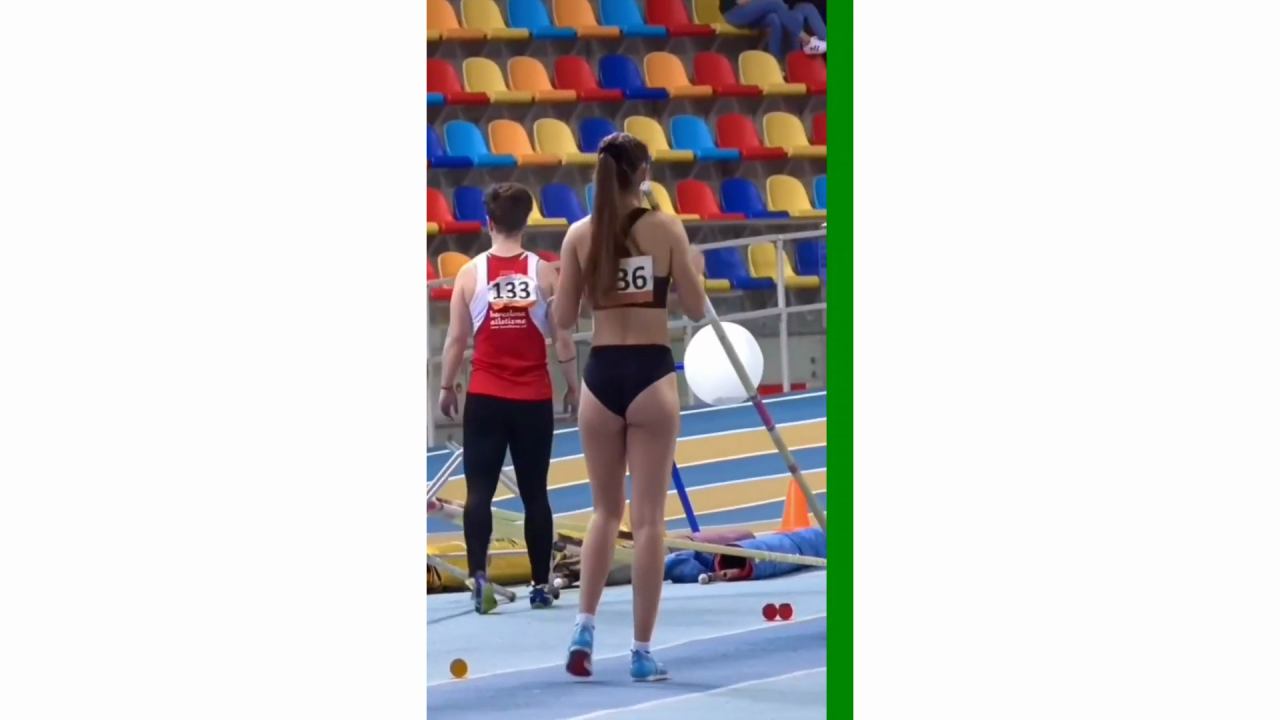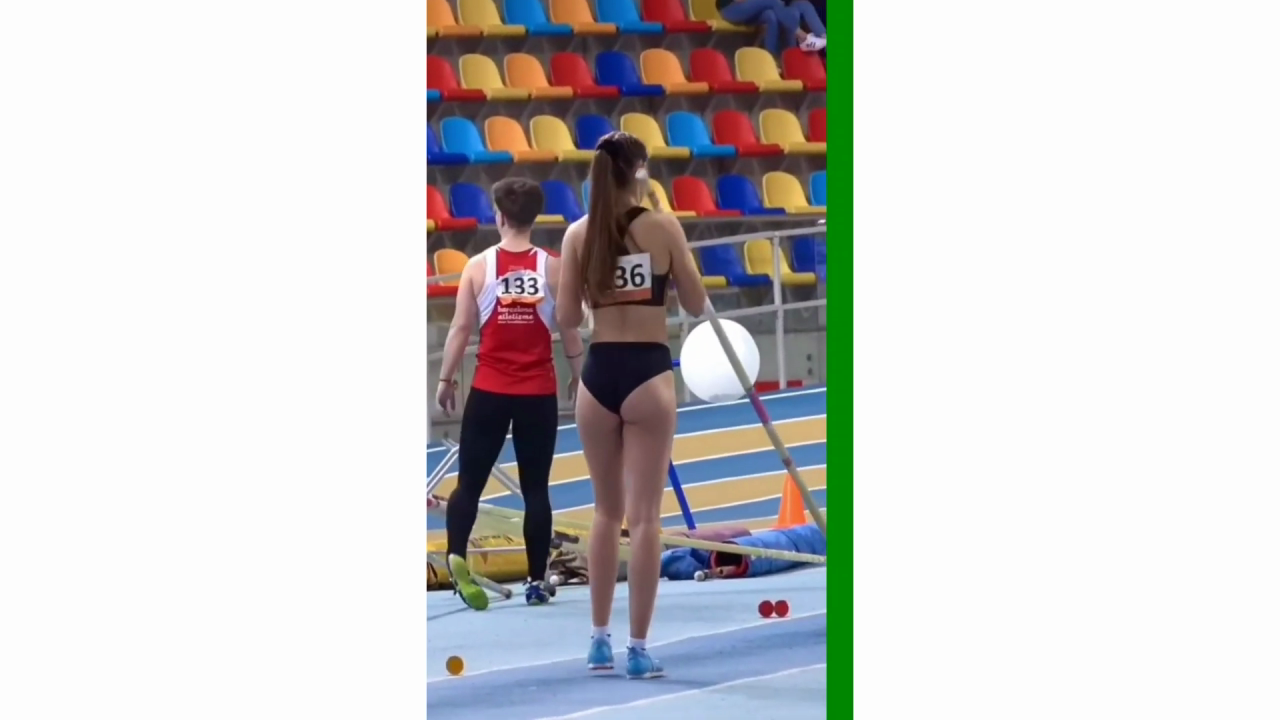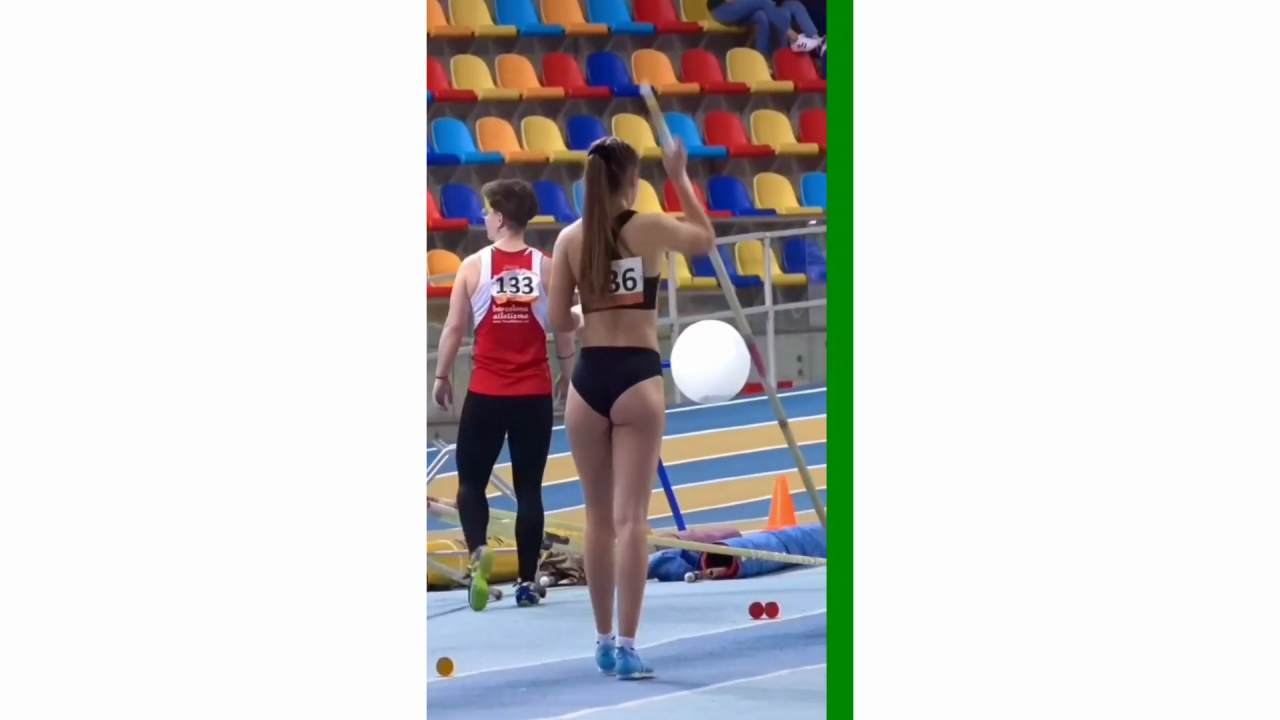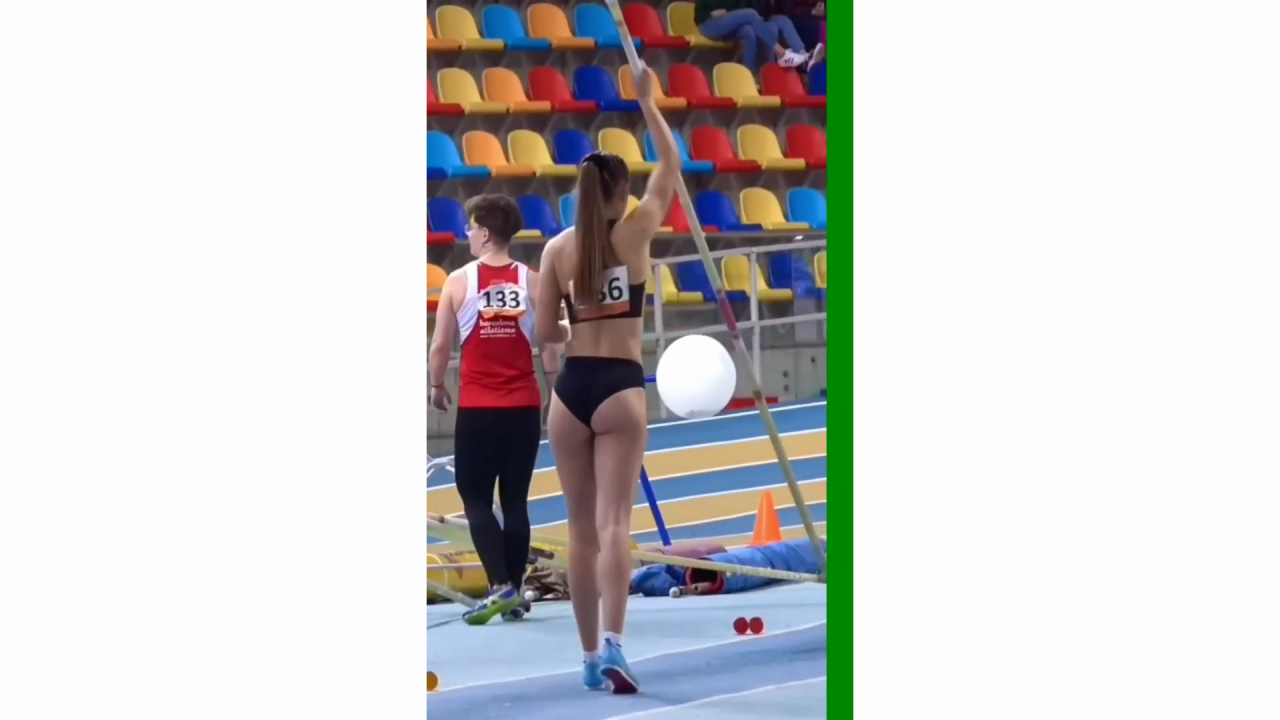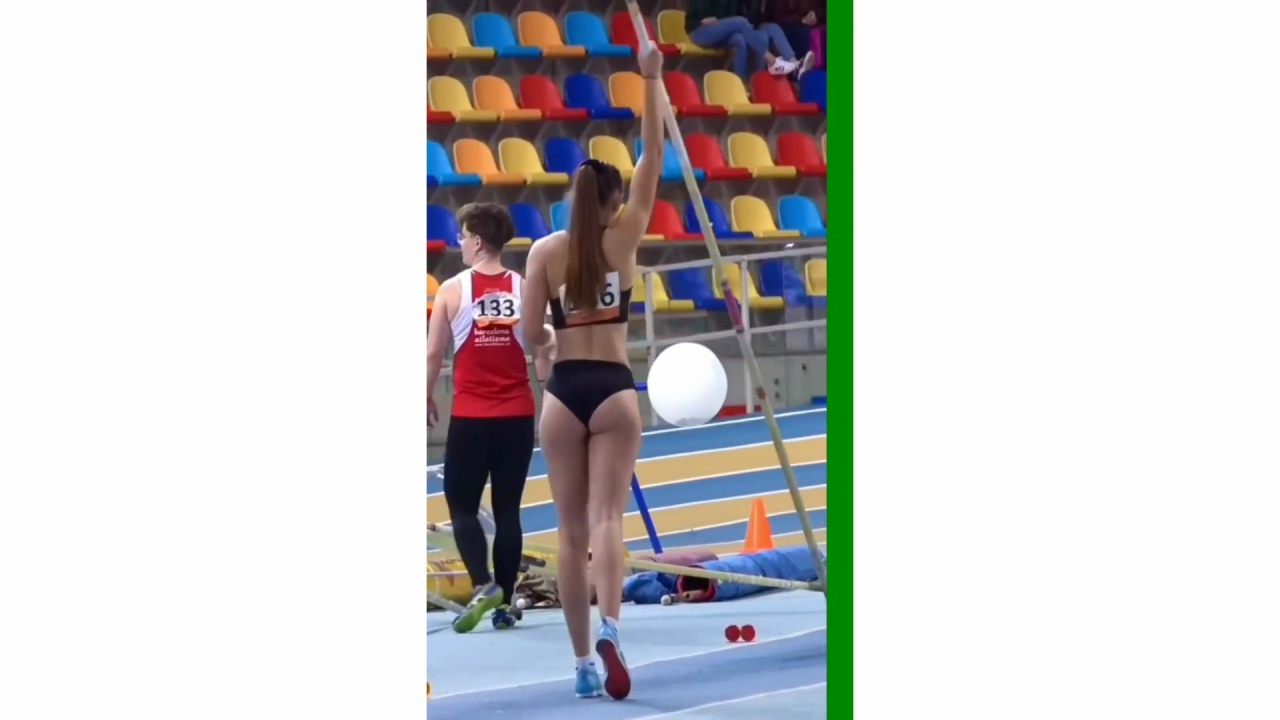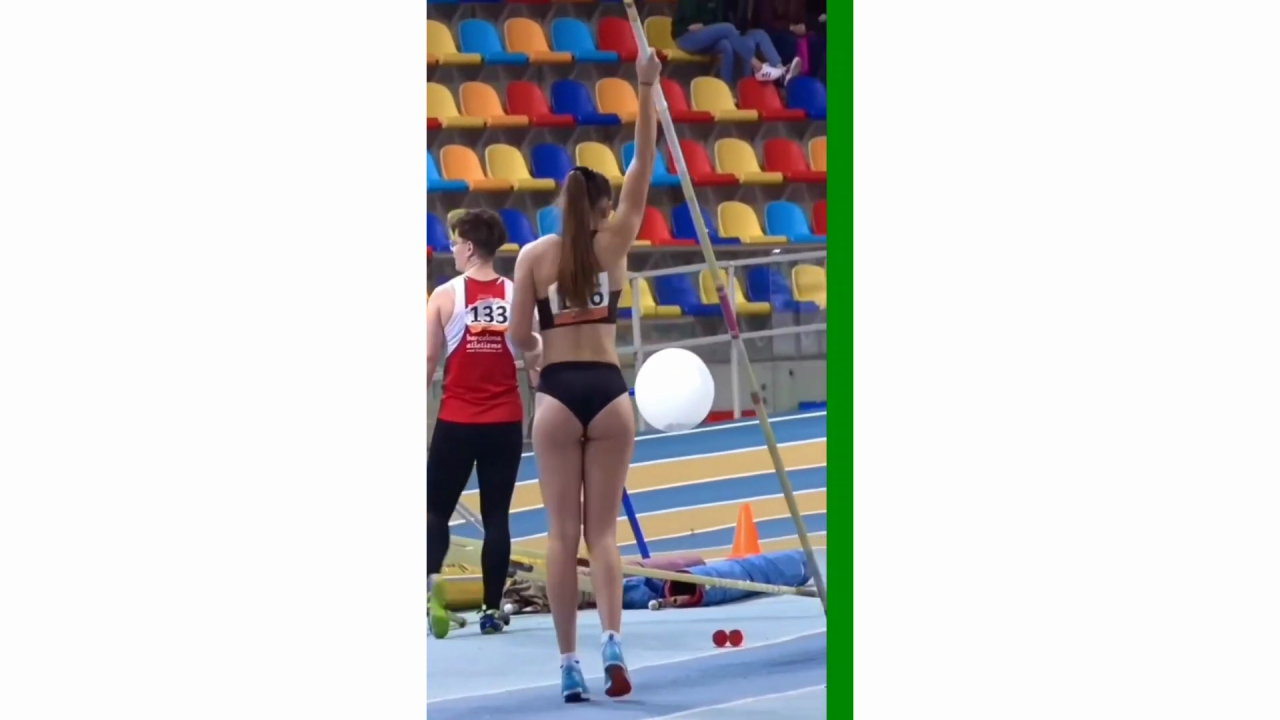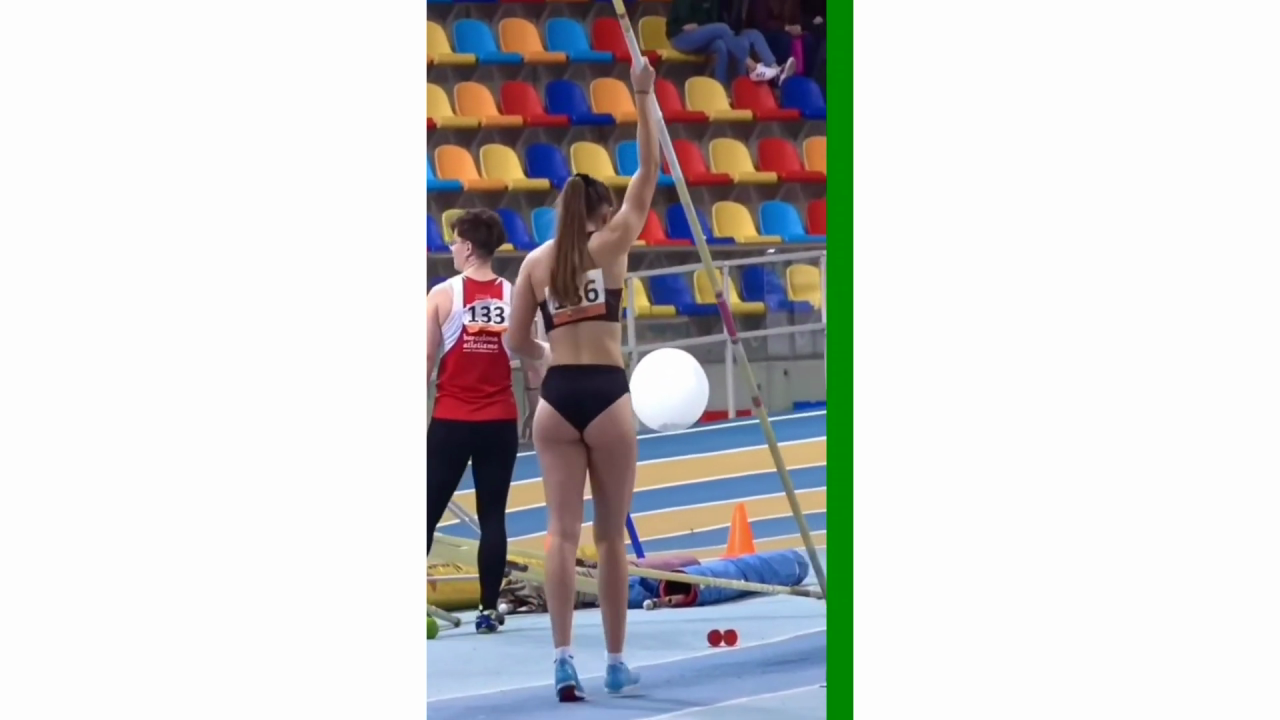
dt=0.2s
person 1, frame 1
left shoulder: (579, 234)
right shoulder: (665, 227)
left elbow: (562, 318)
right elbow: (697, 309)
right wrist: (692, 268)
left hip: (600, 377)
right hip: (651, 376)
left knee: (605, 511)
right knee: (647, 519)
left ankle: (584, 626)
right ankle: (642, 651)
person 1, frame 2
left shoulder: (577, 234)
right shoulder: (661, 226)
left elbow: (565, 317)
right elbow: (697, 304)
left hip: (598, 375)
right hip: (648, 373)
left knee: (607, 511)
right knee: (643, 516)
left ankle: (600, 637)
right ankle: (638, 646)
person 1, frame 3
left shoulder: (570, 236)
right shoulder: (652, 229)
left elbow: (558, 321)
right elbow: (708, 233)
right wrist: (679, 172)
left hip: (587, 381)
right hip: (638, 378)
left knee: (600, 519)
right knee: (629, 519)
left ankle: (605, 641)
right ankle: (627, 644)
person 1, frame 4
left shoulder: (557, 247)
right shoulder: (636, 231)
left elbow: (544, 332)
right elbow: (672, 165)
right wrist: (647, 100)
left hip: (571, 390)
right hip: (621, 389)
left knee: (582, 530)
right knee: (614, 523)
left ankle: (591, 658)
right ankle: (611, 644)
person 1, frame 5
left shoulder: (544, 250)
right shoulder: (624, 237)
left elbow: (530, 334)
right elbow: (652, 156)
right wrist: (650, 80)
left hip: (564, 395)
right hip: (615, 392)
left knee: (570, 532)
right knee: (606, 520)
left ankle: (582, 662)
right ankle: (609, 627)
person 1, frame 6
left shoulder: (533, 254)
right shoulder: (614, 241)
left elbow: (519, 337)
right elbow: (644, 163)
right wrist: (647, 87)
left hip: (557, 396)
right hip: (608, 393)
left knee: (563, 534)
right knee: (601, 530)
left ankle: (569, 664)
right ankle: (611, 641)
person 1, frame 7
left shoulder: (536, 260)
right shoulder: (613, 241)
left elbow: (519, 341)
right elbow: (648, 172)
right wrist: (643, 96)
left hip: (556, 401)
right hip: (607, 396)
left knee: (563, 534)
right knee: (611, 536)
left ankle: (563, 658)
right ankle: (616, 660)
person 2, frame 1
left shoulder: (470, 273)
right shoulder: (544, 272)
left elbow: (456, 338)
right elbow: (562, 339)
left wrist: (446, 387)
right wrist: (573, 385)
left hip: (485, 397)
right hip: (534, 398)
left knee: (479, 491)
right knee: (535, 494)
left ankle: (477, 574)
right ankle: (541, 585)
person 2, frame 2
left shoulder: (479, 266)
right shoulder: (552, 267)
left elbow: (461, 328)
right elbow: (570, 332)
left wrist: (445, 378)
right wrist: (578, 376)
left hip: (489, 391)
right hip: (539, 393)
left knee: (470, 481)
right knee: (535, 489)
left ankle: (457, 556)
right ankle: (537, 581)
person 2, frame 3
left shoulder: (473, 266)
right shoulder: (547, 267)
left elbow: (453, 328)
right elbow: (564, 334)
left wrist: (441, 376)
right wrist: (568, 377)
left hip: (486, 393)
right hip: (535, 394)
left knee: (472, 482)
right knee: (528, 489)
left ankle: (479, 554)
right ankle: (527, 581)
person 2, frame 4
left shoulder: (459, 281)
right shoulder: (532, 282)
left elbow: (440, 345)
right elbow: (550, 348)
left wrist: (436, 386)
right wrist: (555, 393)
left hip: (477, 408)
right hip: (524, 407)
left knee: (477, 501)
right knee: (515, 502)
left ankle: (501, 587)
right ankle: (514, 594)
person 2, frame 5
left shoulder: (452, 290)
right shoulder: (525, 290)
left elbow: (434, 353)
left wrist: (427, 399)
left hip: (470, 417)
right hip: (517, 416)
left knee: (462, 509)
right knee: (507, 511)
left ankle: (484, 588)
right ankle: (504, 604)
person 2, frame 6
left shoulder: (444, 295)
right shoulder: (516, 296)
left elbow: (428, 359)
right elbow: (534, 361)
left hip: (457, 421)
right hip: (505, 423)
left knee: (436, 510)
right knee: (496, 518)
left ankle: (430, 583)
right ankle: (492, 609)
person 2, frame 7
left shoulder: (442, 294)
right shoulder: (514, 297)
left elbow: (427, 359)
left hip: (451, 421)
right hip: (500, 422)
left knee: (429, 510)
right knee: (492, 517)
right ankle: (489, 609)
